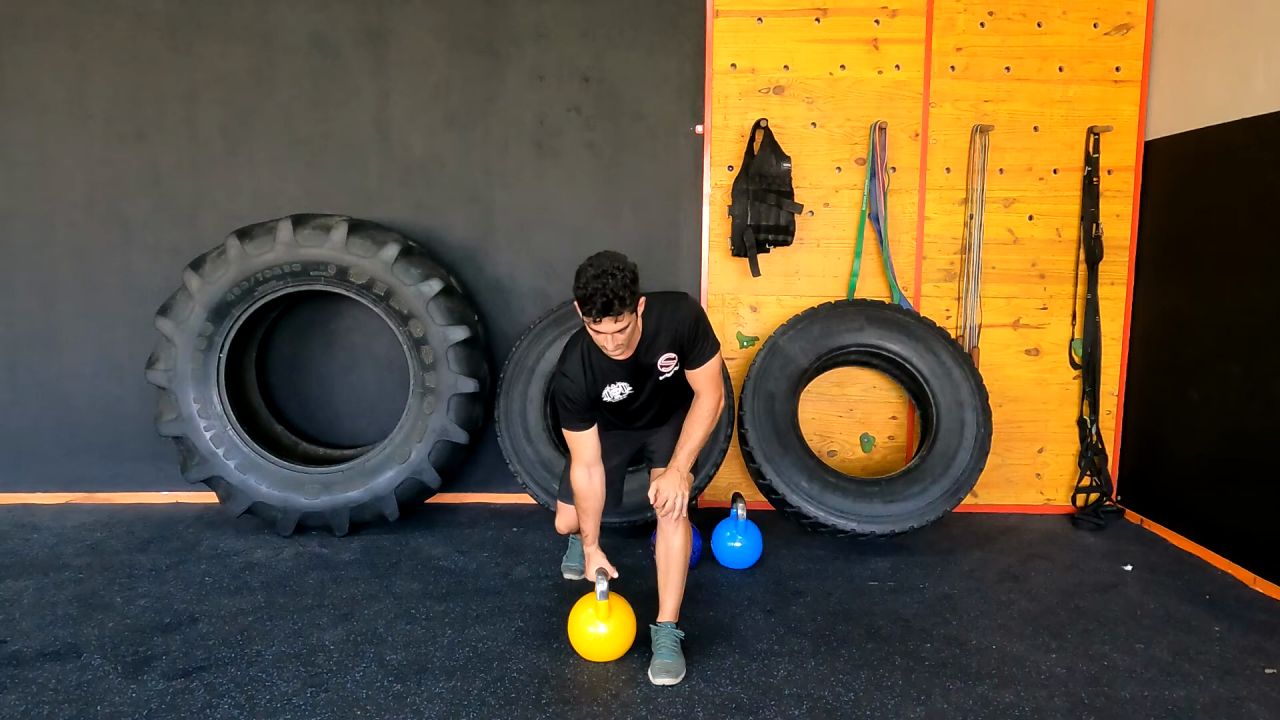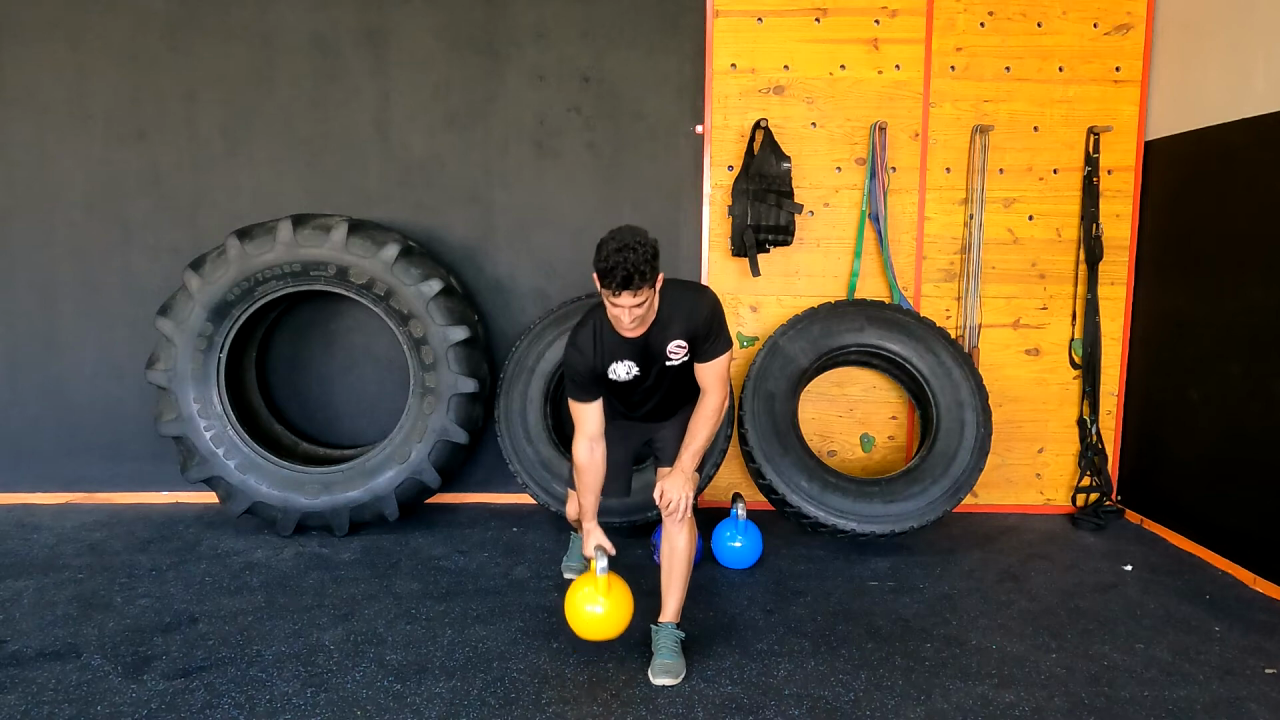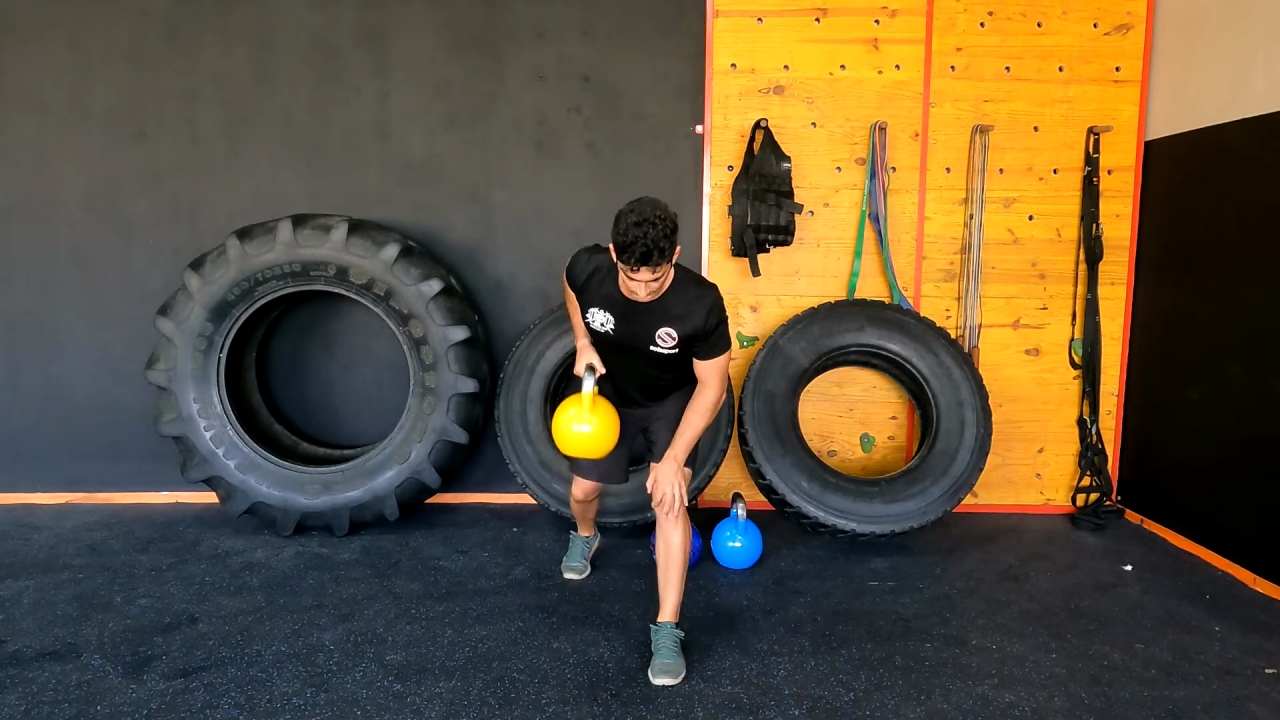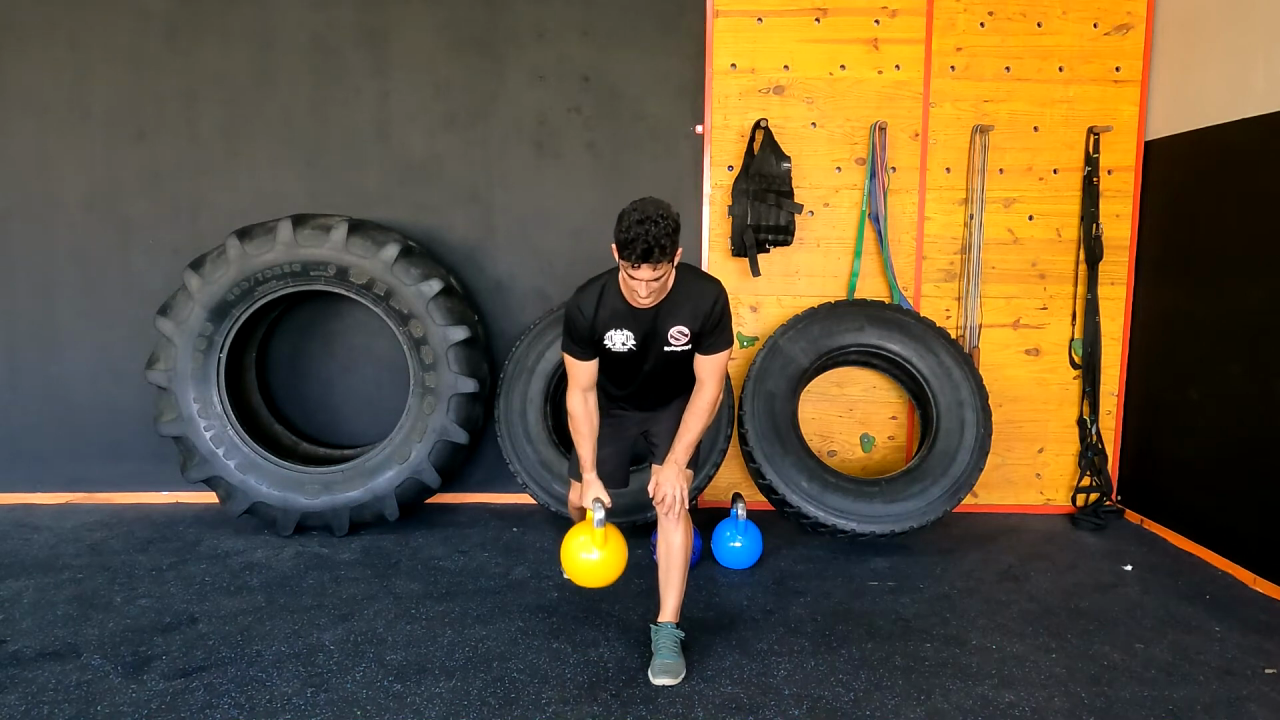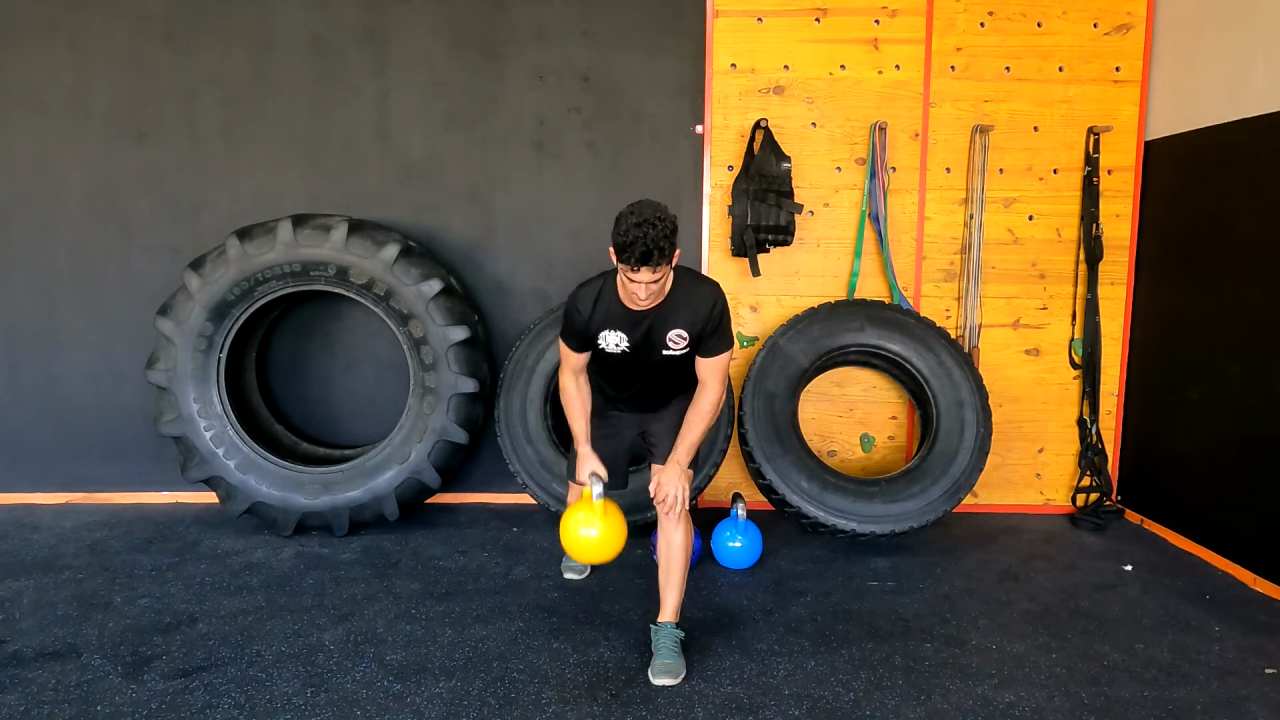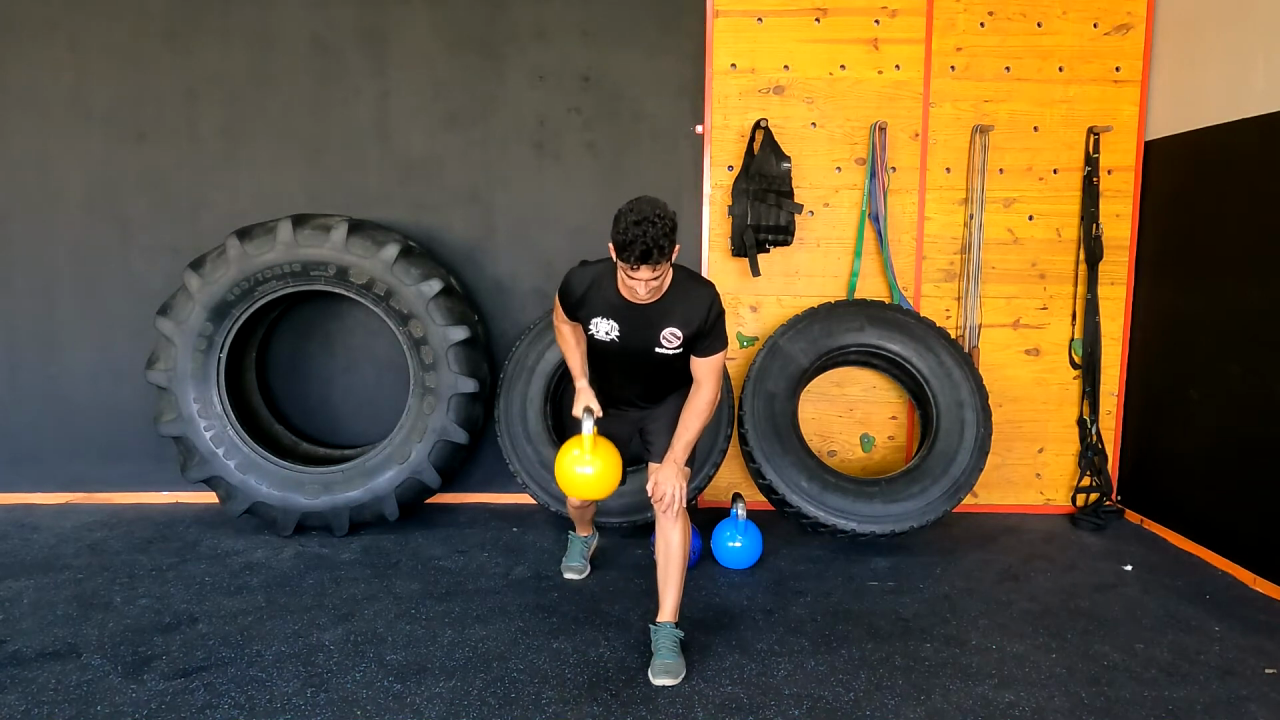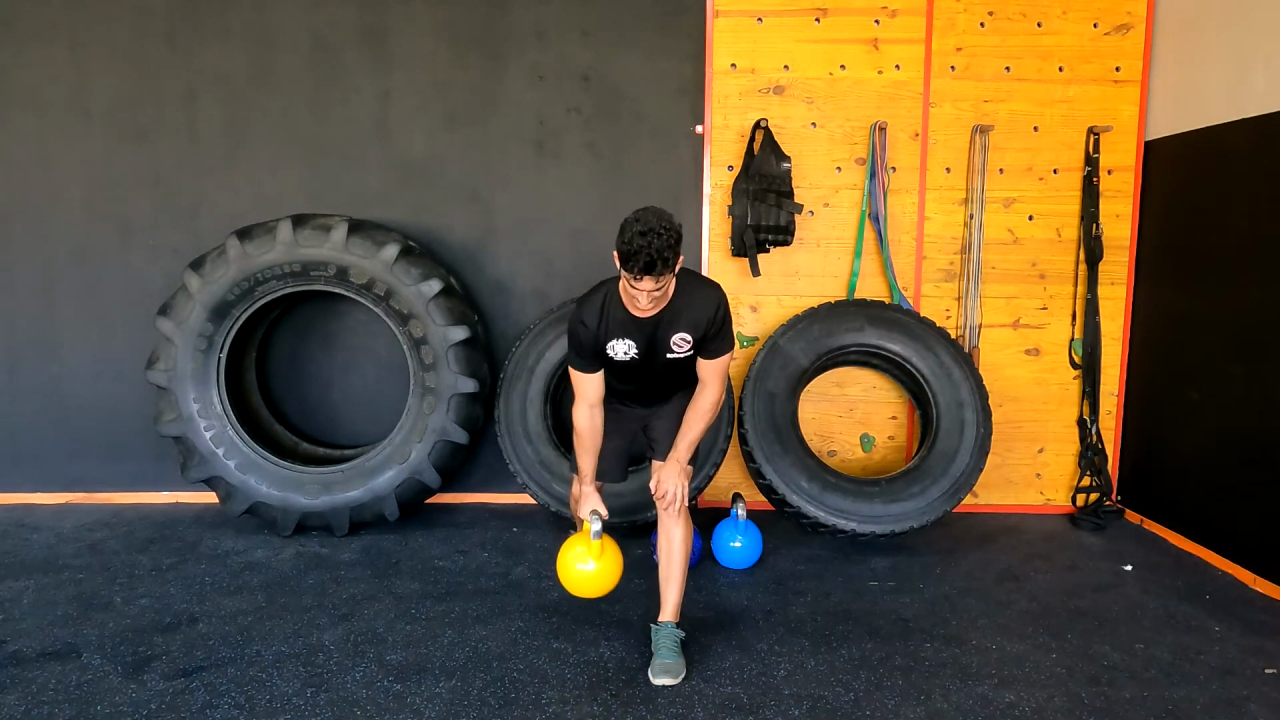
dt=0.7s
person 1, frame 1
left shoulder: (681, 315)
right shoulder: (573, 371)
left elbow: (710, 394)
right elbow: (586, 464)
left wrist: (678, 468)
right wrist: (592, 548)
left hip: (673, 417)
right hip: (608, 426)
left knee: (671, 505)
right knee: (567, 523)
left ankle: (666, 631)
right ankle: (582, 540)
person 1, frame 2
left shoulder: (698, 307)
right shoulder: (585, 344)
left elbow: (715, 393)
right elbow: (588, 439)
left wrist: (683, 469)
right wrist: (590, 524)
left hip: (679, 414)
right hip: (616, 417)
left knee: (677, 506)
right knee: (576, 510)
left ankle: (667, 632)
right ankle: (580, 534)
person 1, frame 3
left shoulder: (701, 303)
right shoulder: (588, 268)
left elbow: (711, 386)
left wrist: (674, 458)
right wrist: (583, 341)
left hip: (673, 400)
right hip: (608, 394)
left knee: (670, 500)
right knee: (583, 489)
left ankle: (666, 631)
right ankle: (584, 535)
person 1, frame 4
left shoulder: (706, 297)
right shoulder: (587, 305)
left elbow: (709, 385)
right elbow: (581, 392)
left wrist: (676, 462)
right wrist: (589, 475)
left hip: (676, 404)
right hip: (612, 405)
left knee: (672, 501)
right knee: (581, 500)
left ankle: (666, 630)
person 1, frame 5
left shoulder: (704, 300)
right shoulder: (586, 302)
left elbow: (712, 386)
right elbow: (571, 372)
left wrist: (678, 461)
right wrist: (584, 450)
left hip: (673, 405)
right hip: (608, 406)
left knee: (671, 501)
right knee: (579, 497)
left ankle: (667, 631)
person 1, frame 6
left shoulder: (700, 300)
right shoulder: (584, 283)
left elbow: (707, 385)
right elbow: (564, 319)
left wrist: (674, 461)
right wrist: (581, 384)
left hip: (669, 403)
right hip: (603, 400)
left knee: (669, 499)
right knee: (579, 494)
left ankle: (666, 631)
right ankle: (583, 536)
person 1, frame 7
left shoulder: (707, 302)
right shoulder: (590, 314)
left elbow: (711, 385)
right elbow: (588, 405)
left wrist: (677, 460)
right wrist: (587, 486)
left hip: (675, 401)
right hip: (614, 402)
left knee: (672, 498)
right knee: (581, 493)
left ankle: (667, 631)
